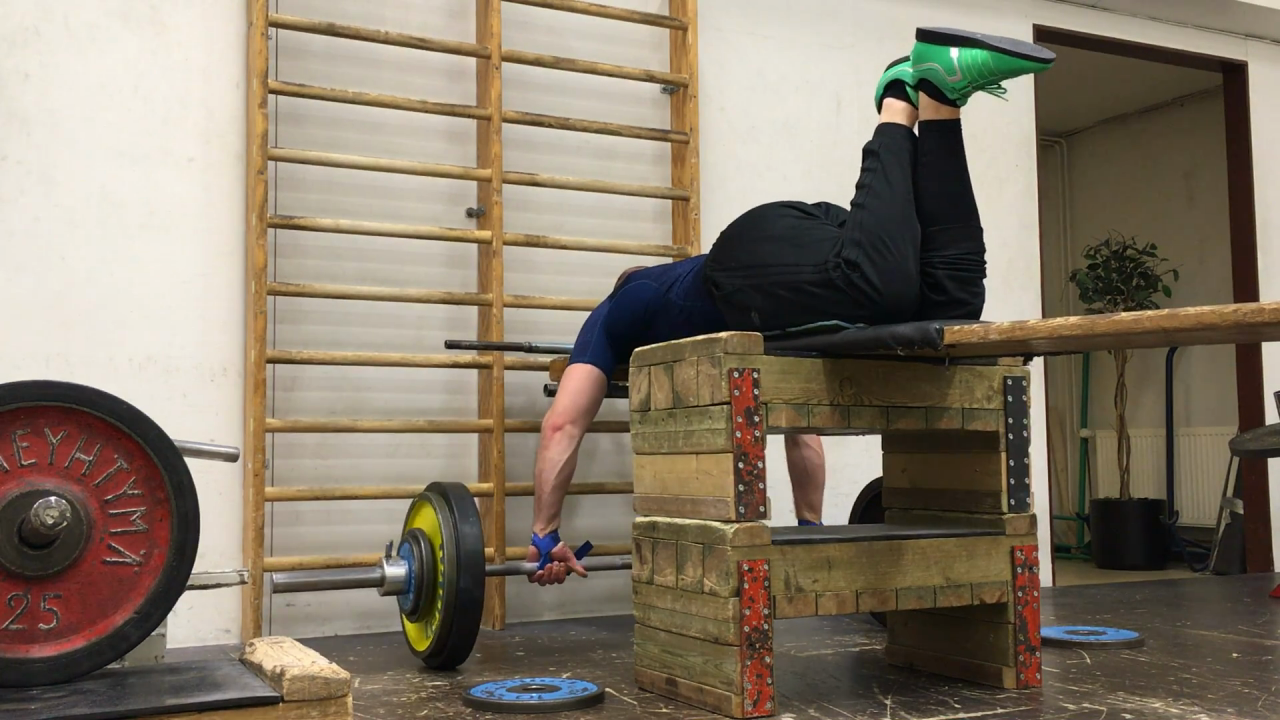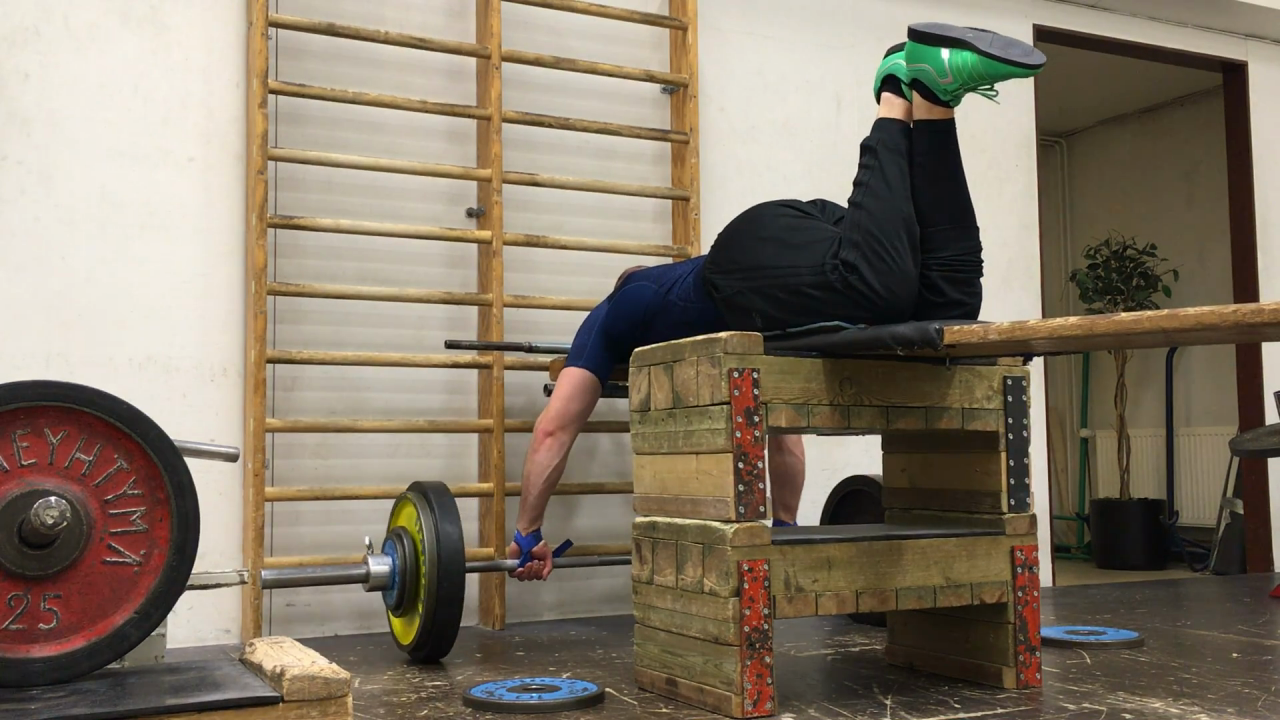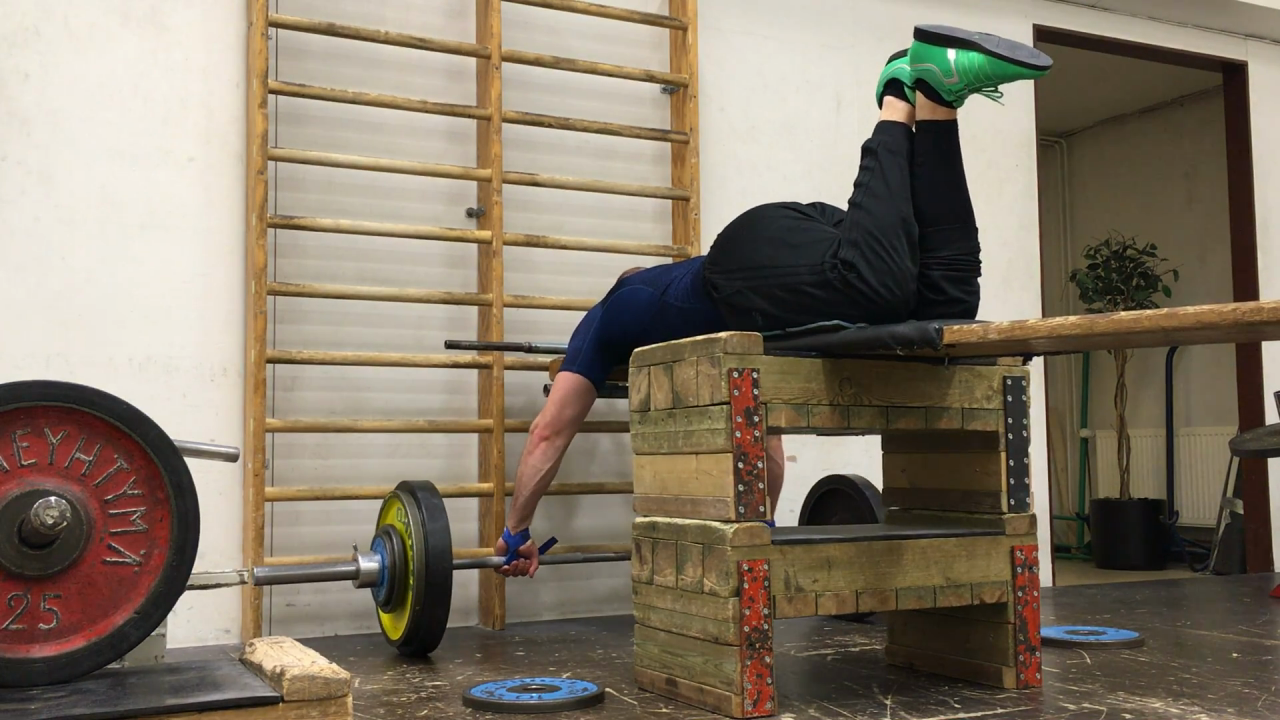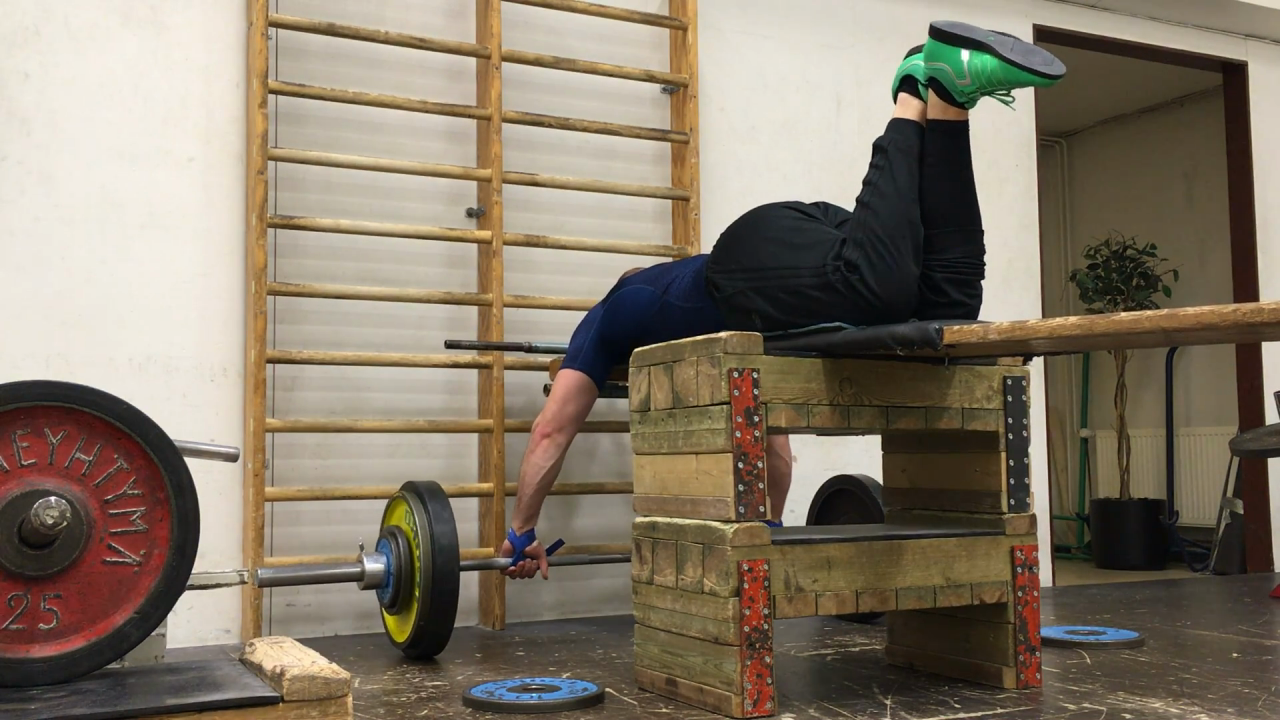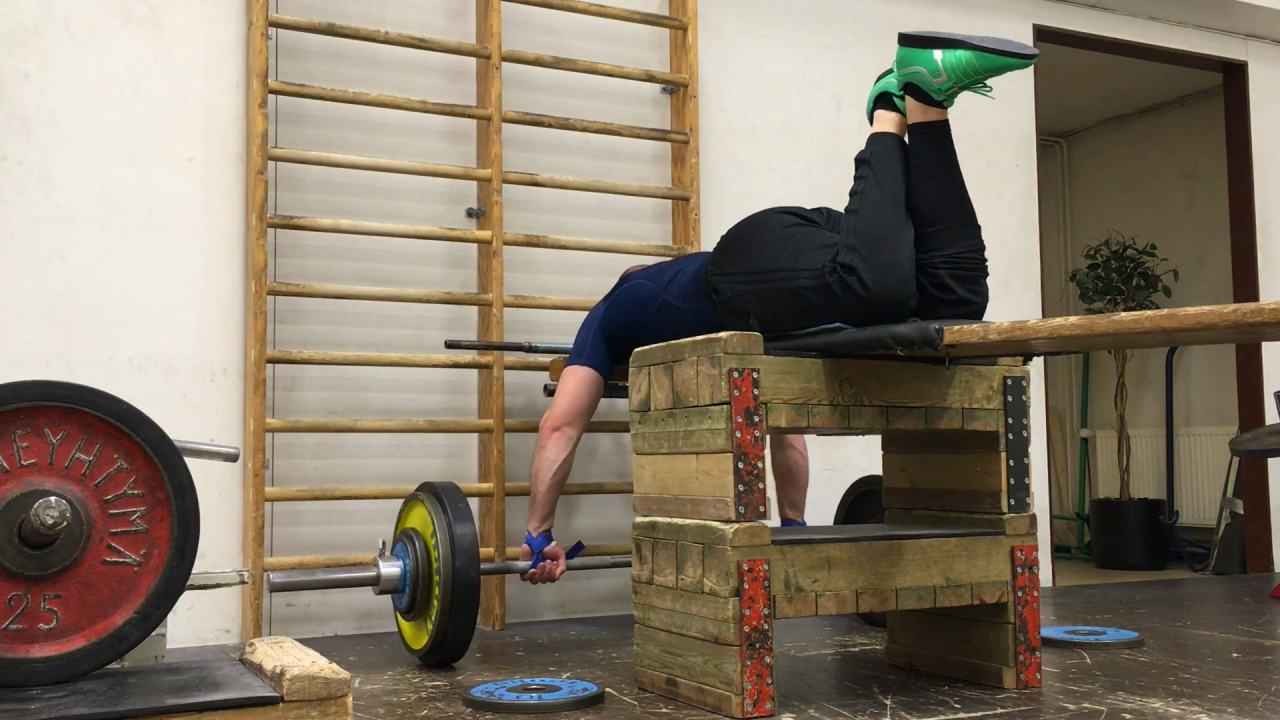
dt=0.4s
person 1, frame 1
left shoulder: (614, 316)
left elbow: (563, 424)
right elbow: (800, 425)
left wrist: (546, 535)
right wrist: (811, 525)
left hip: (760, 260)
left knee: (881, 284)
right knee: (952, 302)
left ankle: (899, 106)
right ankle: (935, 93)
person 1, frame 2
left shoulder: (613, 317)
left elbow: (555, 427)
right elbow: (784, 431)
left wrist: (528, 535)
right wrist: (786, 527)
left hip: (758, 262)
left knee: (879, 286)
right knee: (950, 305)
left ankle: (897, 100)
right ankle: (926, 89)
person 1, frame 3
left shoulder: (607, 321)
left elbow: (550, 432)
right elbow: (764, 433)
left wrist: (517, 533)
left hip: (754, 262)
left knee: (879, 285)
right knee: (948, 303)
left ankle: (899, 105)
right ankle: (930, 94)
person 1, frame 4
left shoulder: (609, 319)
left elbow: (551, 430)
right elbow: (770, 427)
left wrist: (522, 533)
right wrist: (772, 525)
left hip: (758, 262)
left knee: (878, 287)
right knee: (950, 305)
left ankle: (912, 101)
right ankle: (943, 91)
person 1, frame 5
left shoulder: (611, 318)
right shoulder: (693, 328)
left elbow: (561, 425)
right elbow: (784, 426)
left wrist: (539, 534)
right wrist: (793, 524)
left hip: (756, 266)
left knee: (877, 285)
right knee: (956, 299)
left ankle: (889, 116)
right ankle: (922, 99)
